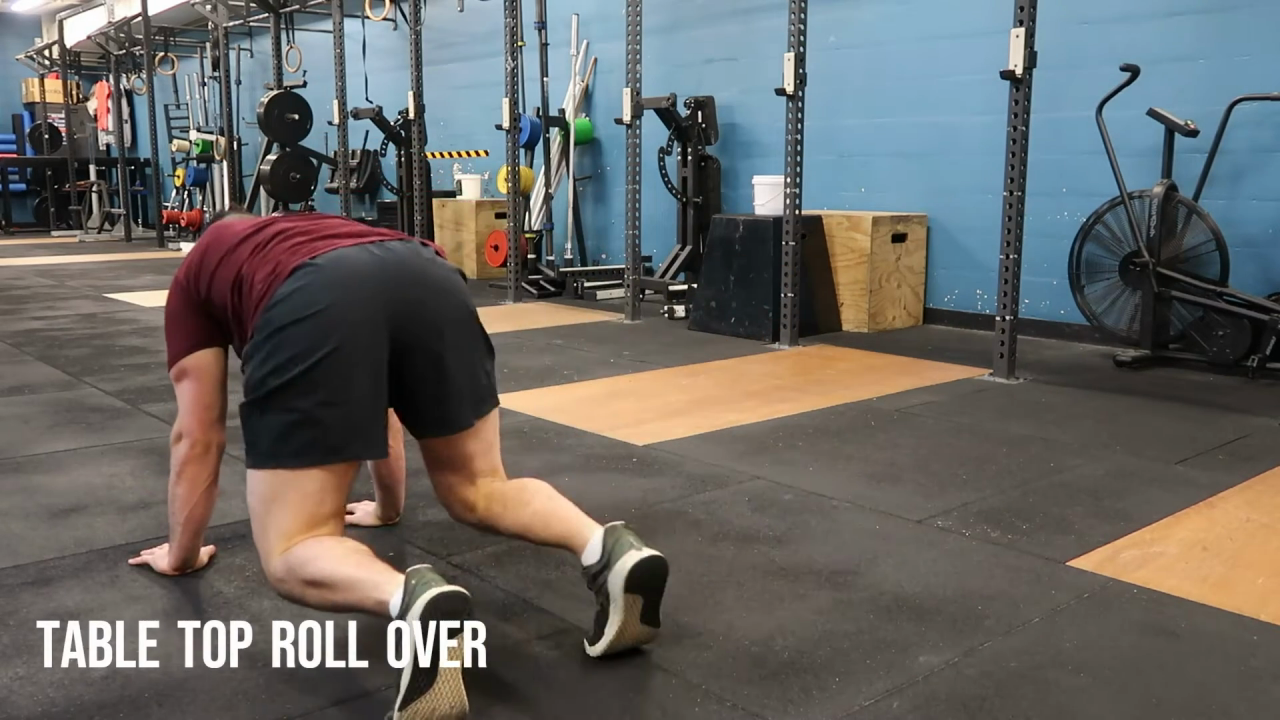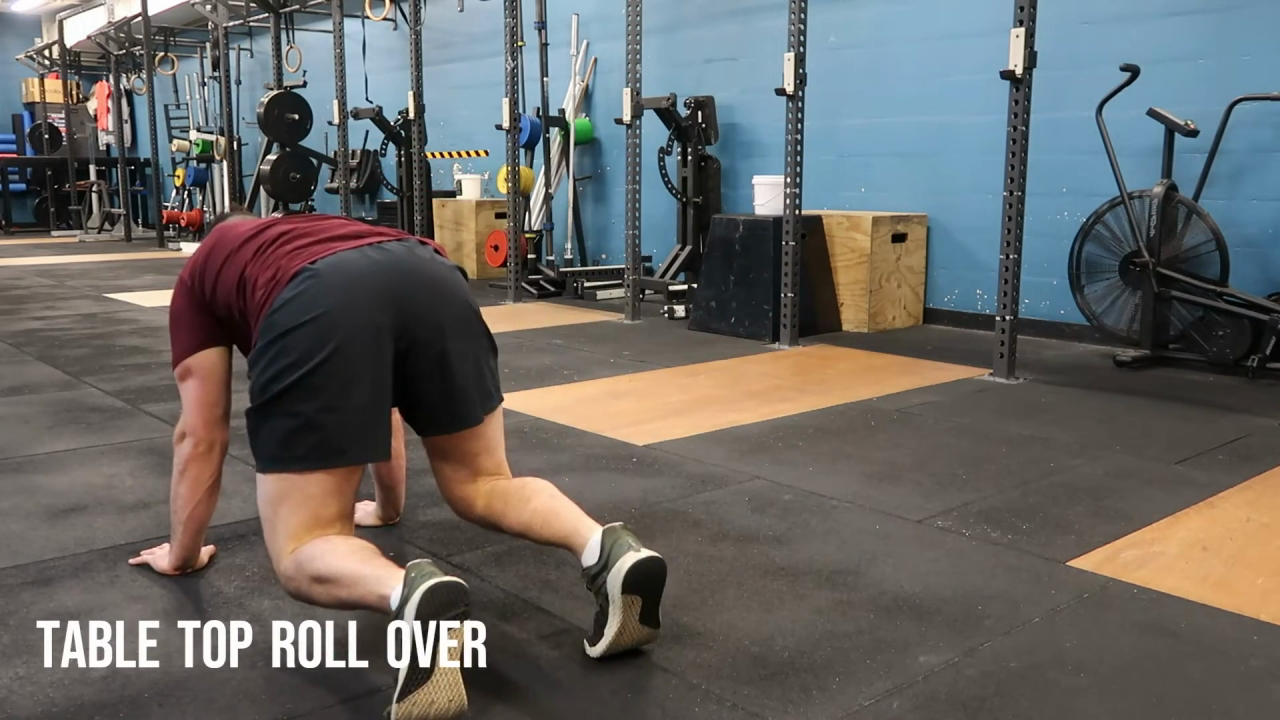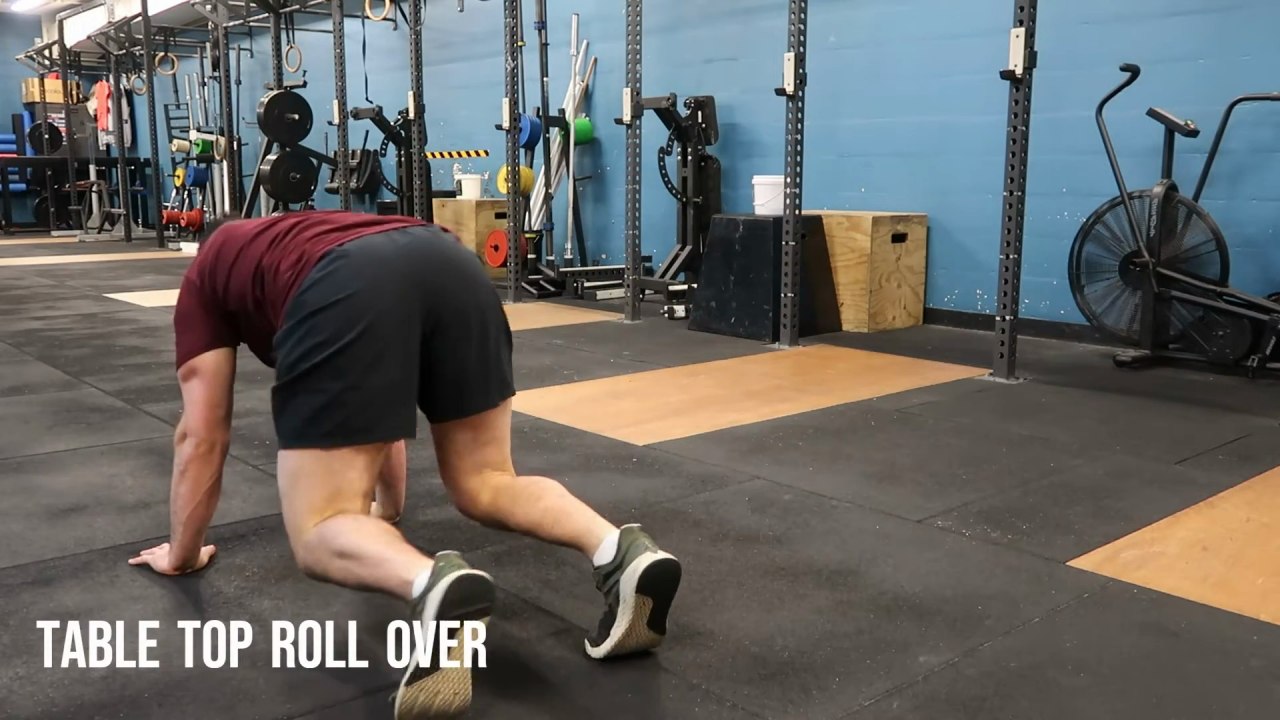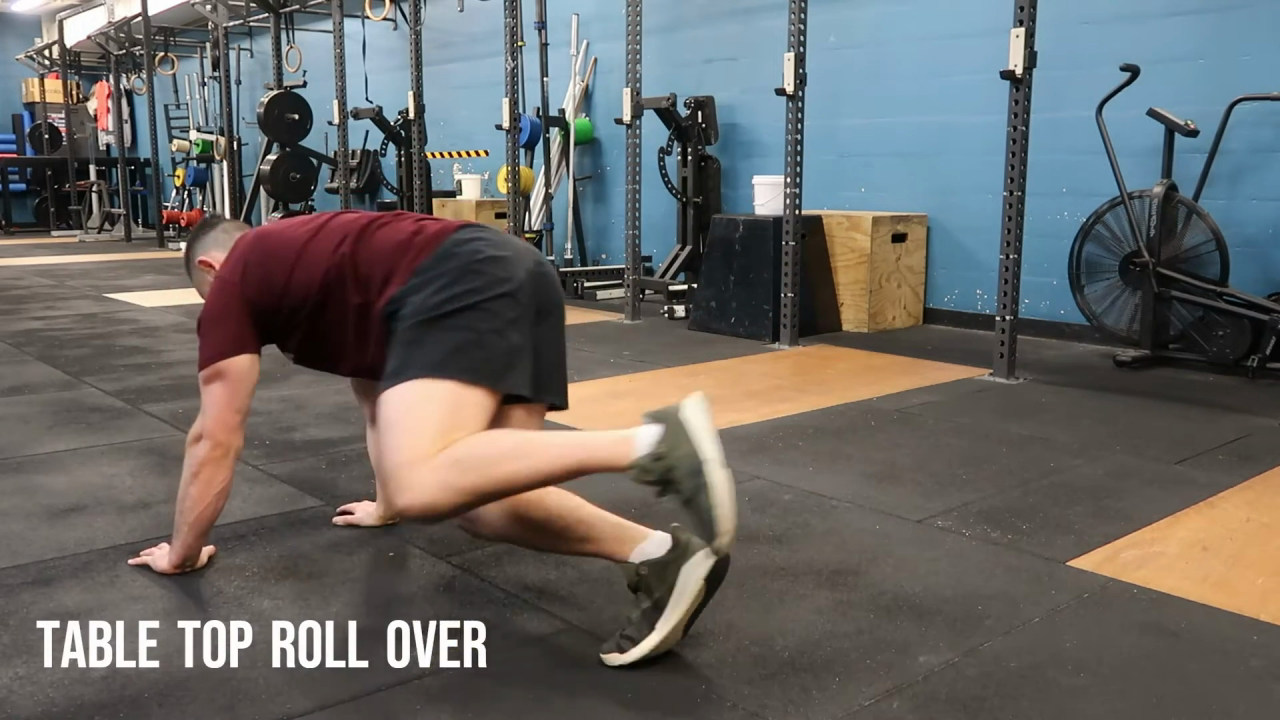
dt=0.4s
person 1, frame 1
left shoulder: (196, 274)
left elbow: (196, 437)
right elbow: (381, 402)
left wrist: (182, 553)
right wrist: (387, 508)
left hip: (317, 309)
left knee: (293, 554)
right knee: (477, 494)
left ankle: (413, 602)
right ankle: (609, 553)
person 1, frame 2
left shoulder: (200, 273)
left elbow: (201, 436)
right elbow: (380, 401)
left wrist: (182, 552)
right wrist: (388, 506)
left hip: (319, 312)
left knee: (303, 555)
right knee: (484, 489)
left ankle: (412, 595)
right ankle: (608, 551)
person 1, frame 3
left shoulder: (207, 274)
left elbow: (202, 435)
right elbow: (381, 398)
left wrist: (183, 552)
right wrist: (388, 505)
left hip: (348, 293)
left knee: (323, 536)
right knee: (487, 485)
left ankle: (432, 585)
right ankle: (621, 552)
person 1, frame 4
left shoulder: (231, 278)
right shoulder: (300, 250)
left elbow: (216, 438)
right elbow: (385, 395)
left wrist: (182, 551)
right wrist: (386, 502)
left hip: (463, 273)
right hip: (513, 266)
left knee: (425, 485)
right knee: (489, 501)
left ankle: (653, 445)
right ankle: (664, 553)
